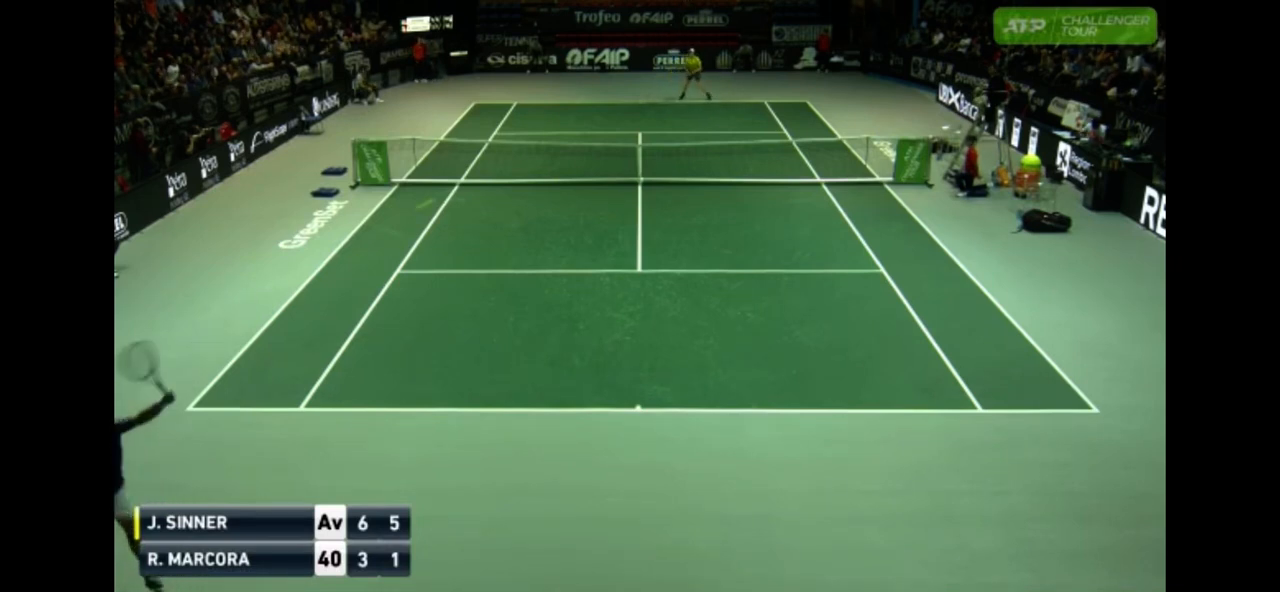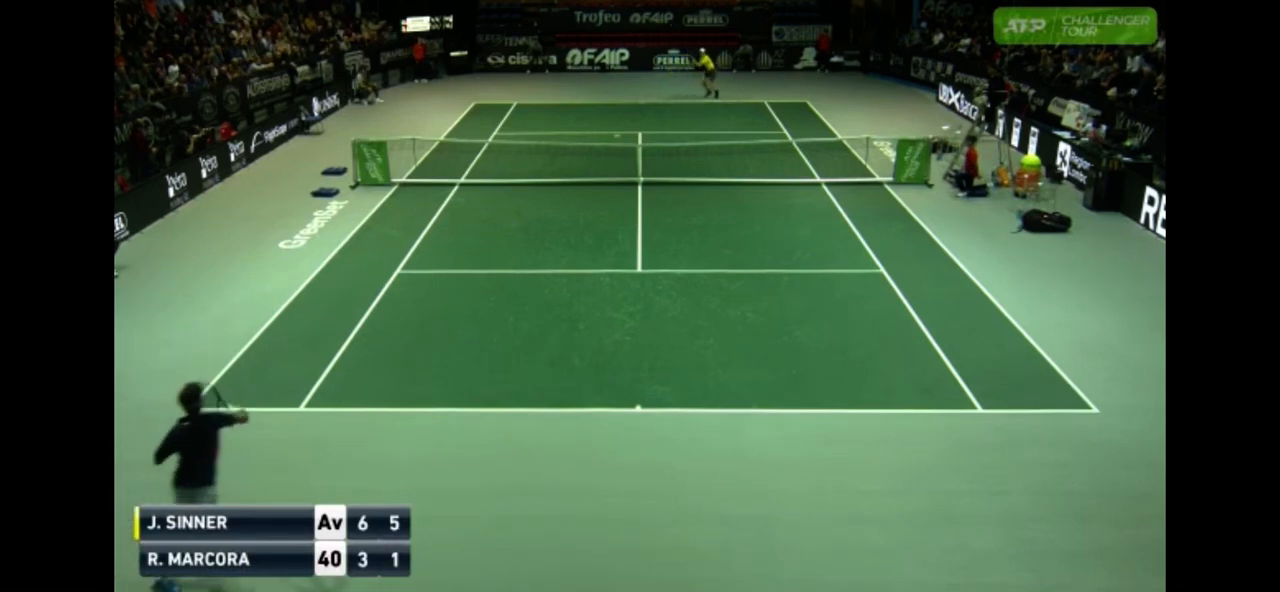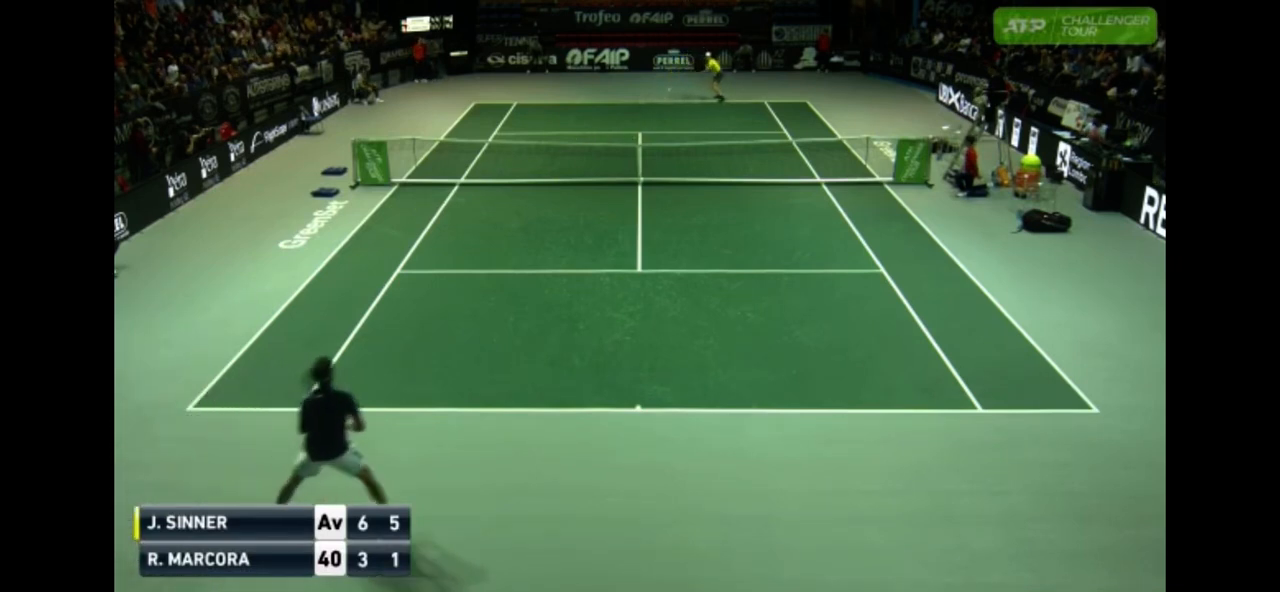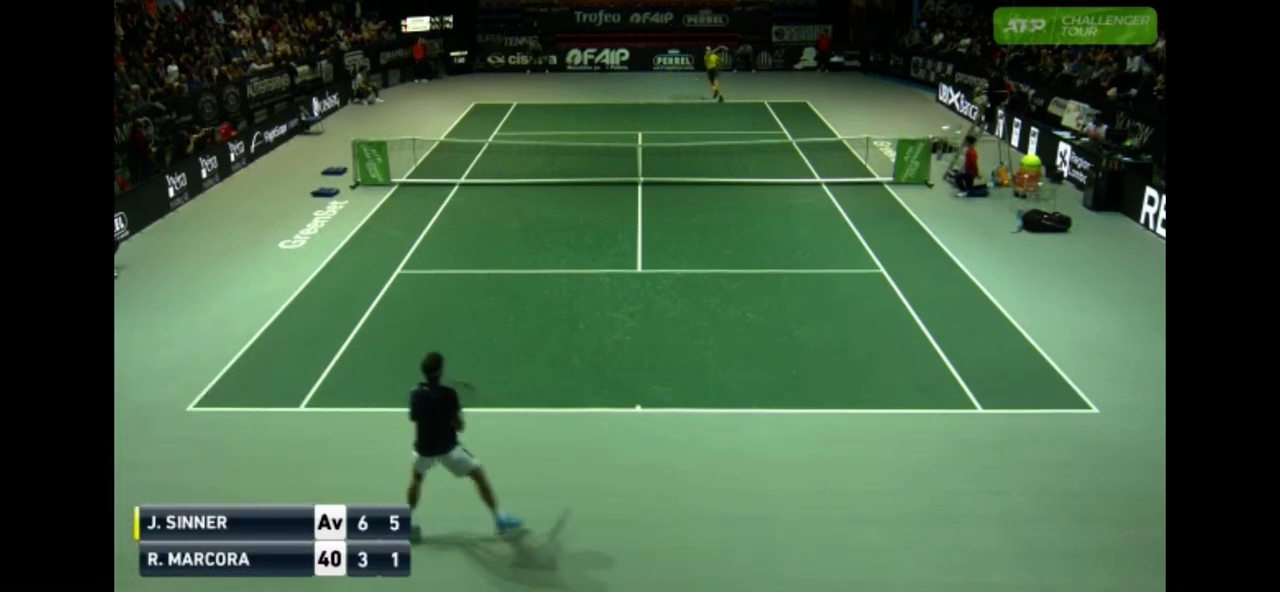
dt=0.4s
person 1, frame 1
right shoulder: (113, 428)
right elbow: (140, 419)
right wrist: (164, 401)
right hip: (114, 491)
right knee: (131, 529)
right ankle: (149, 575)
person 1, frame 2
left shoulder: (177, 430)
right shoulder: (211, 421)
left elbow: (157, 459)
right elbow: (243, 418)
right wrist: (240, 413)
left hip: (183, 485)
right hip: (201, 486)
person 1, frame 3
left shoulder: (308, 403)
right shoulder: (343, 398)
left elbow: (303, 430)
right elbow: (360, 426)
left hip: (314, 453)
right hip: (338, 451)
left knee: (294, 480)
right knee: (366, 475)
person 1, frame 4
left shoulder: (416, 393)
right shoulder: (448, 394)
right elbow: (458, 425)
right wrist: (458, 420)
left hip: (424, 448)
right hip: (447, 448)
left knee: (417, 476)
right knee: (479, 476)
right ankle: (500, 519)
